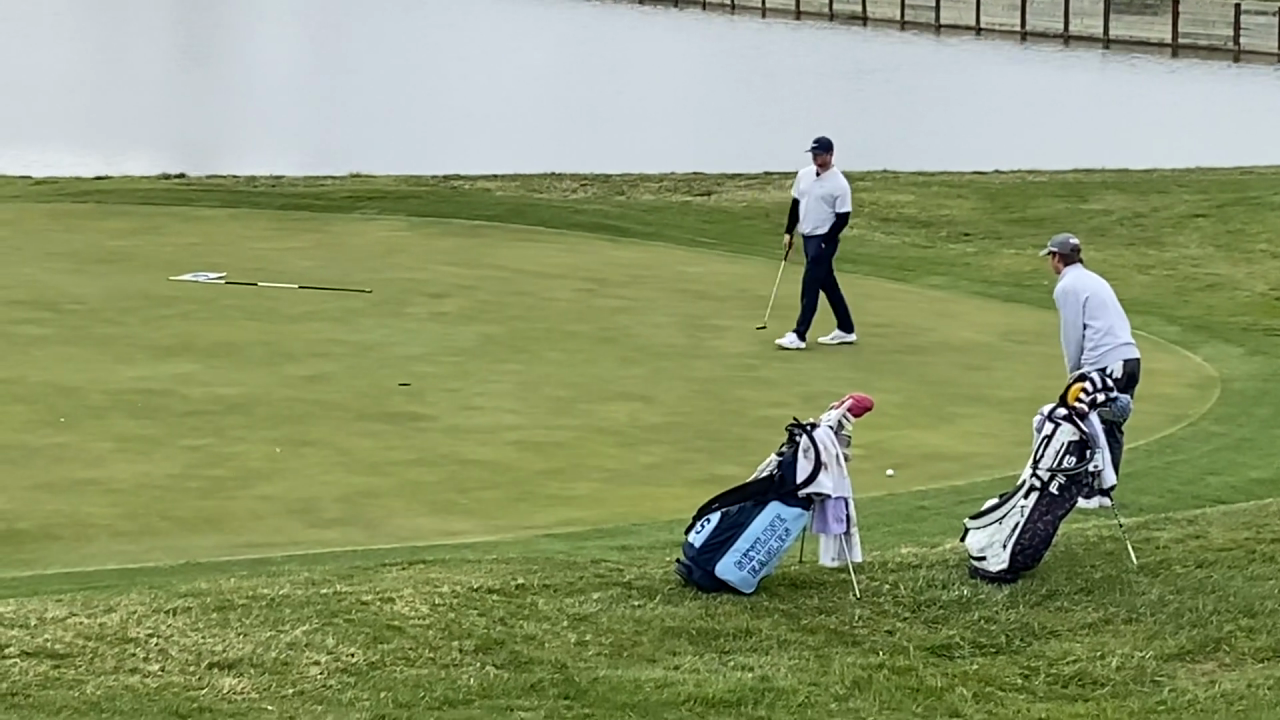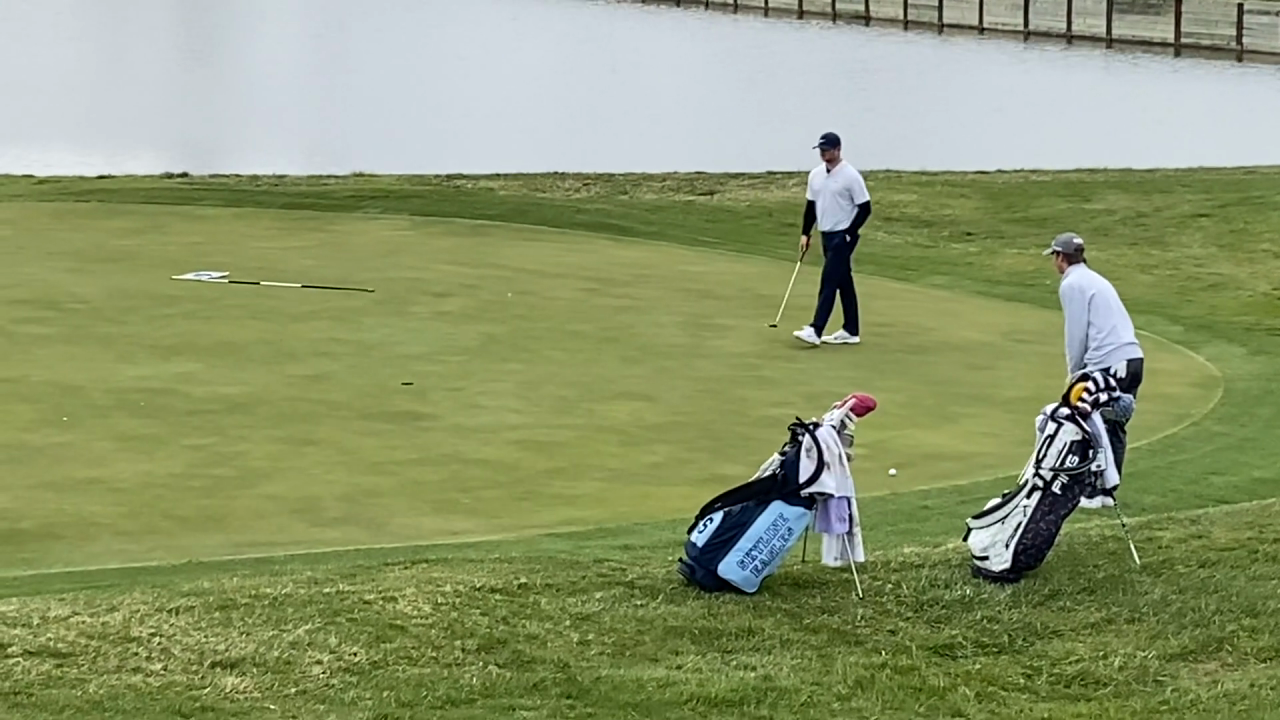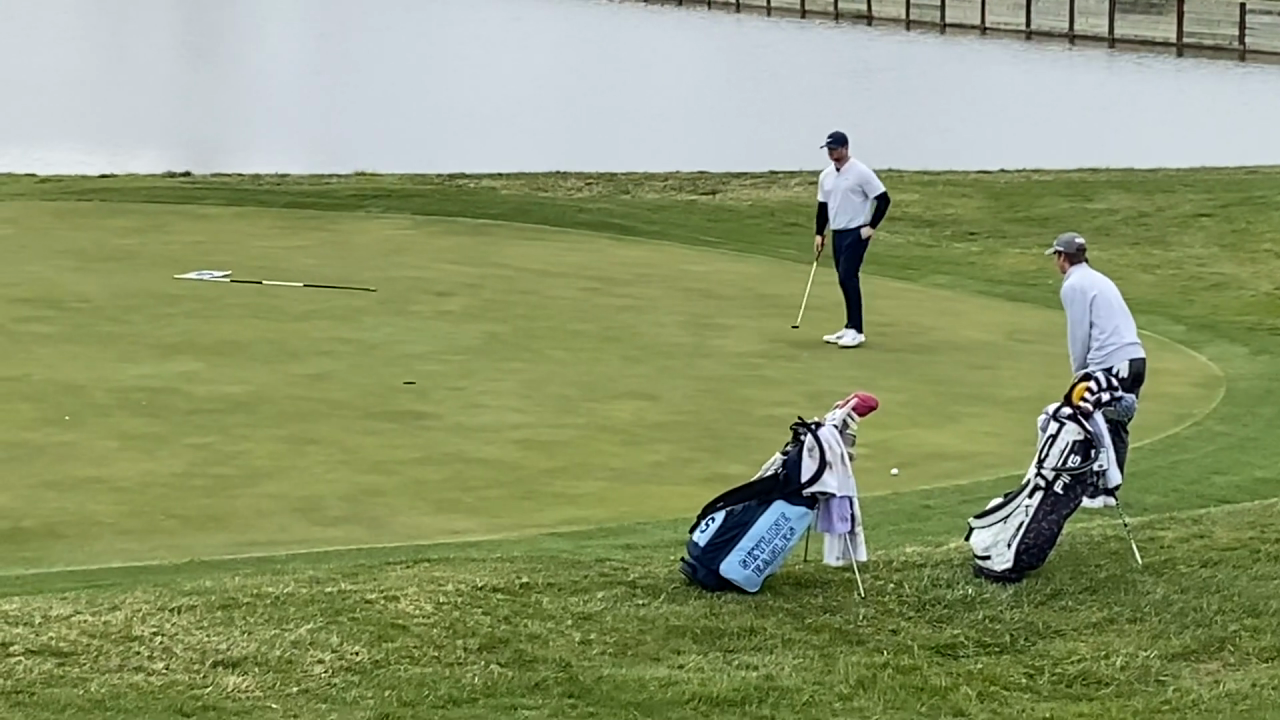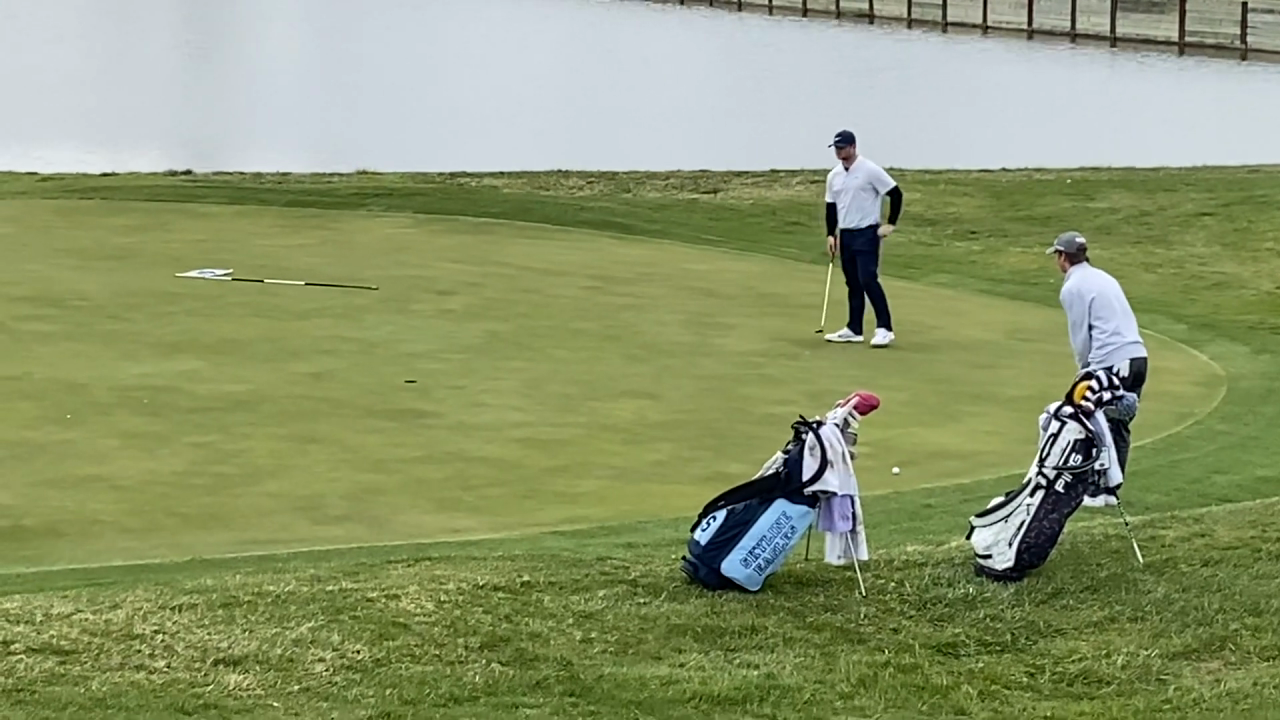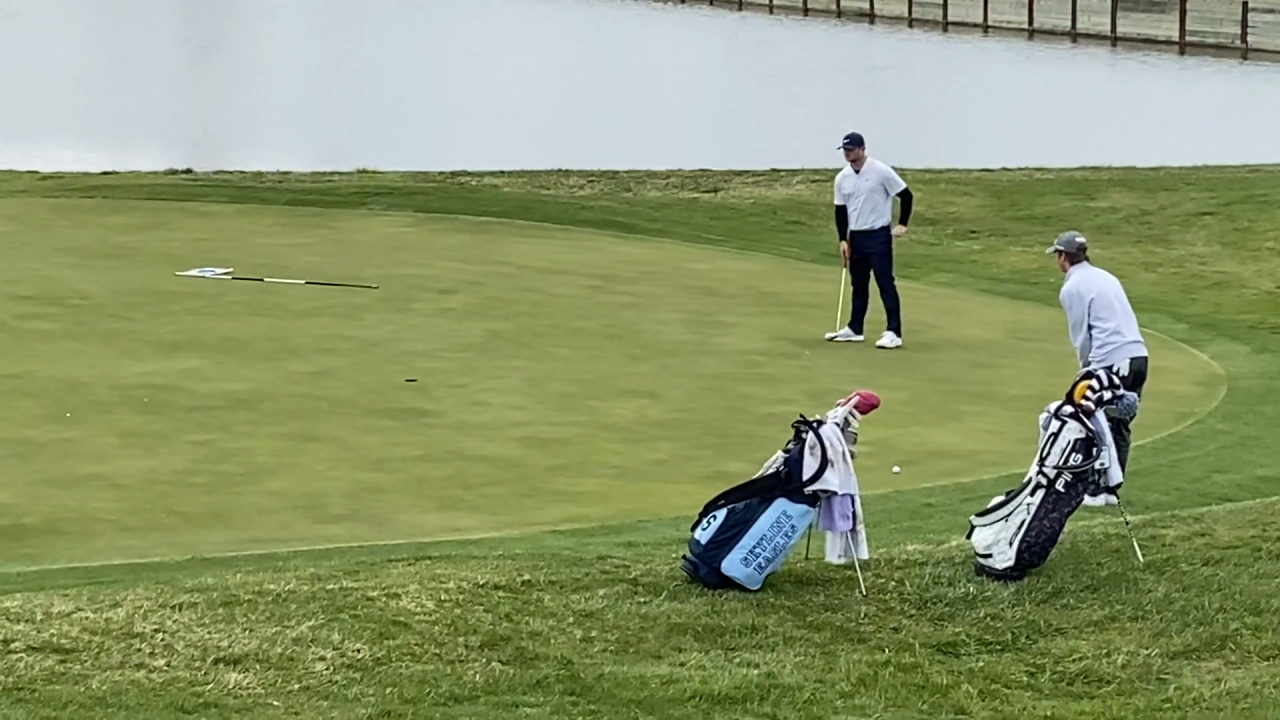
dt=0.2s
person 1, frame 1
left shoulder: (1066, 287)
right shoulder: (1094, 280)
left elbow: (1072, 336)
left wrist: (1072, 373)
right wrist: (1080, 371)
left hip: (1103, 364)
right hip: (1130, 359)
right knee: (1113, 428)
left ankle: (1088, 494)
right ankle: (1103, 491)
person 1, frame 2
left shoulder: (1071, 284)
right shoulder: (1096, 280)
left elbow: (1077, 334)
left wrist: (1073, 373)
right wrist: (1081, 370)
left hip: (1107, 363)
right hip: (1133, 359)
right knee: (1115, 428)
person 1, frame 3
left shoulder: (1072, 286)
right shoulder: (1099, 279)
left elbow: (1079, 334)
left wrist: (1079, 372)
right wrist: (1086, 369)
left hip: (1109, 363)
right hip: (1136, 358)
right knee: (1118, 428)
left ankle: (1093, 493)
person 1, frame 4
left shoulder: (1072, 288)
right shoulder: (1104, 278)
left elbow: (1080, 336)
left wrist: (1085, 369)
right wrist: (1091, 367)
left hip: (1110, 362)
right hip: (1137, 357)
right knee: (1119, 427)
left ankle: (1095, 492)
right ankle: (1110, 489)
person 1, frame 5
left shoulder: (1071, 288)
right shoulder: (1105, 276)
left elbow: (1081, 335)
left wrist: (1087, 368)
left hip: (1111, 361)
right hip: (1138, 356)
right knee: (1120, 426)
left ankle: (1095, 491)
right ankle: (1110, 489)
person 2, frame 1
left shoulder: (839, 183)
right shoulder: (803, 175)
left elbow: (843, 218)
right elbow: (796, 204)
left wrist: (824, 243)
right wrist: (789, 232)
left hip: (823, 241)
right hip: (808, 239)
left knee: (810, 286)
right knee: (827, 284)
left ankle: (798, 335)
right ankle: (846, 329)
person 2, frame 2
left shoulder: (850, 176)
right shoulder: (815, 174)
left elbow: (865, 208)
right elbow: (810, 206)
left wrist: (850, 233)
right wrist: (805, 234)
left hip: (842, 237)
right hip: (827, 236)
left knee: (828, 281)
right knee: (843, 281)
left ankle: (816, 329)
right ankle: (850, 331)
person 2, frame 3
left shoulder: (861, 172)
right shoulder: (825, 175)
left elbow: (884, 199)
right elbow: (822, 206)
left wrist: (871, 226)
right wrist: (819, 234)
left hip: (856, 234)
right hip: (837, 235)
left knee: (848, 279)
right knee: (846, 282)
left ankle: (855, 329)
right ankle: (852, 329)
person 2, frame 4
left shoulder: (871, 170)
right shoulder: (833, 176)
left elbow: (896, 194)
right elbow: (831, 207)
left wrist: (890, 223)
right wrist: (831, 234)
left hip: (867, 234)
right hip: (846, 235)
left knee: (868, 280)
right knee: (853, 283)
left ankle: (884, 328)
right ankle: (854, 329)
person 2, frame 5
left shoulder: (882, 171)
right shoulder: (842, 178)
left elbow: (906, 196)
right elbow: (840, 210)
left wrist: (902, 223)
right wrist: (843, 239)
left hip: (879, 235)
right hip: (856, 236)
left knee: (885, 283)
right knee: (858, 284)
left ankle: (894, 332)
right ankle: (855, 329)
